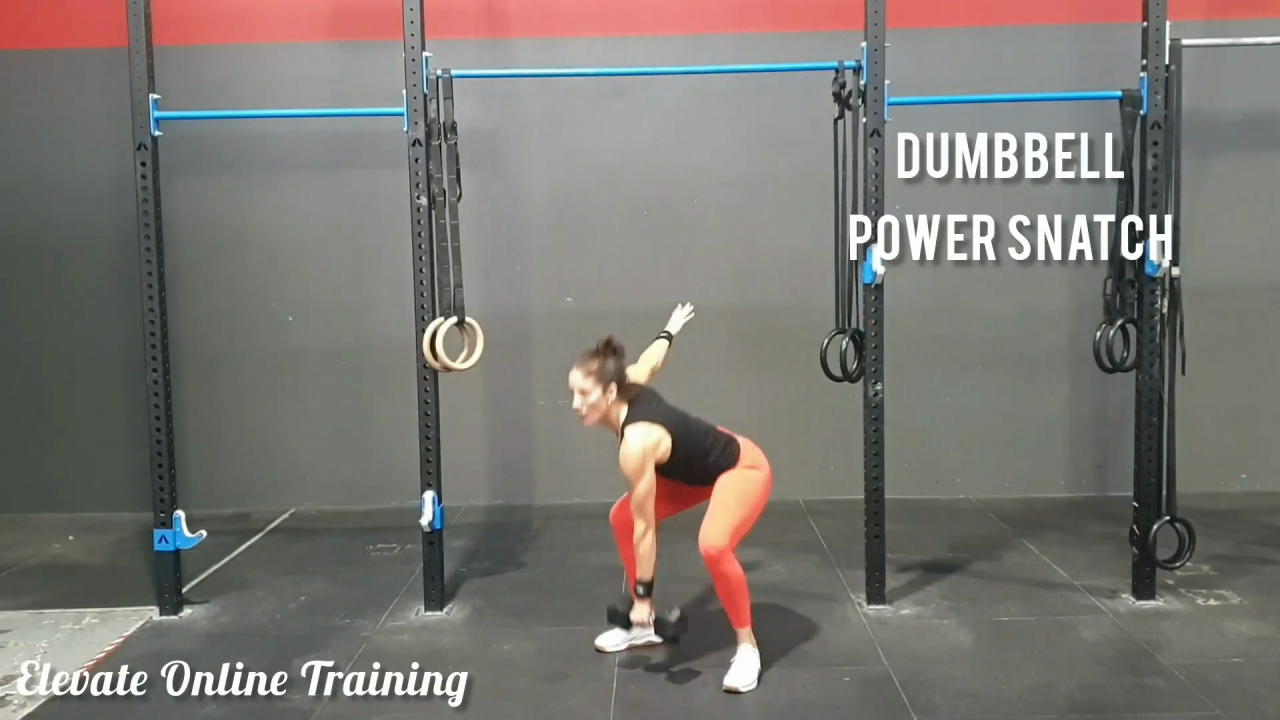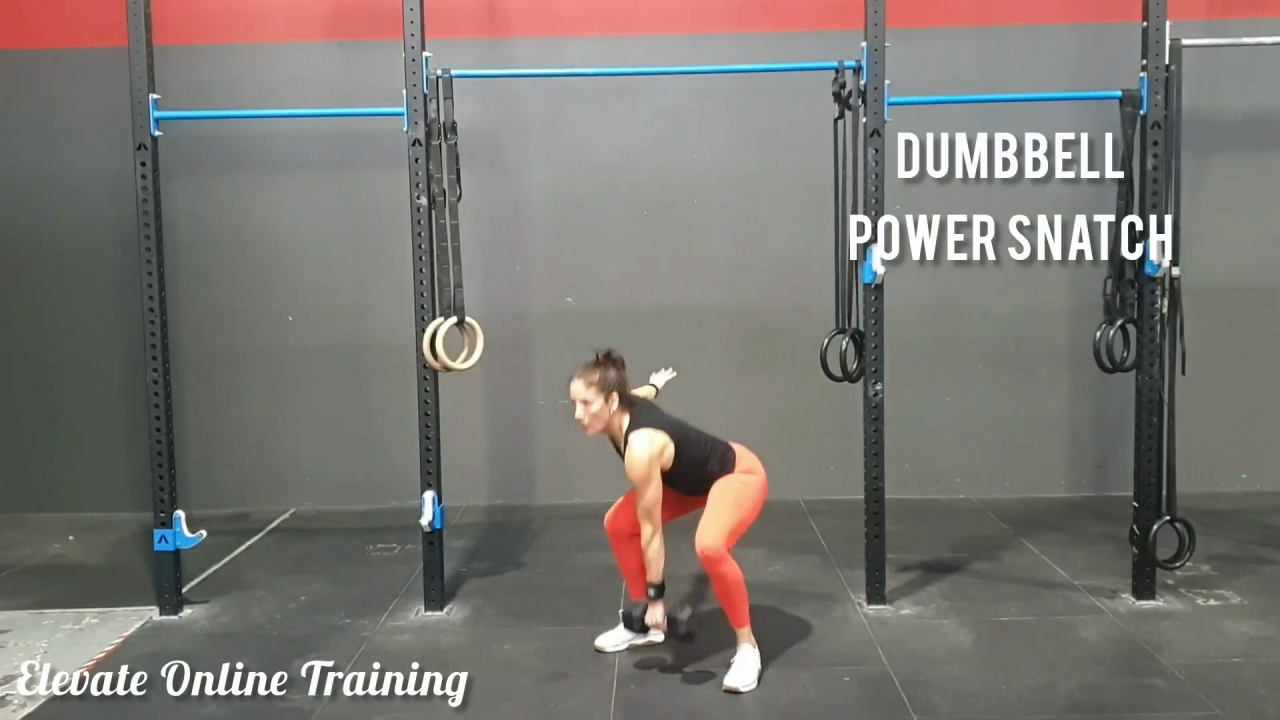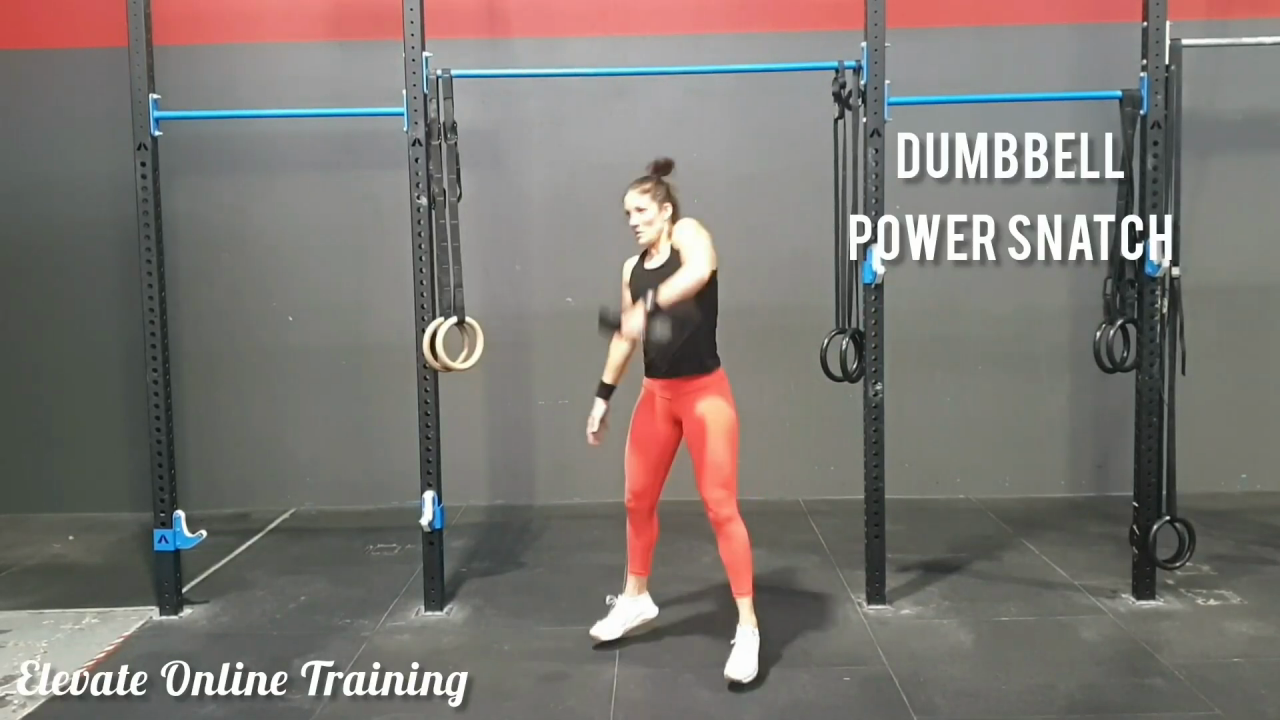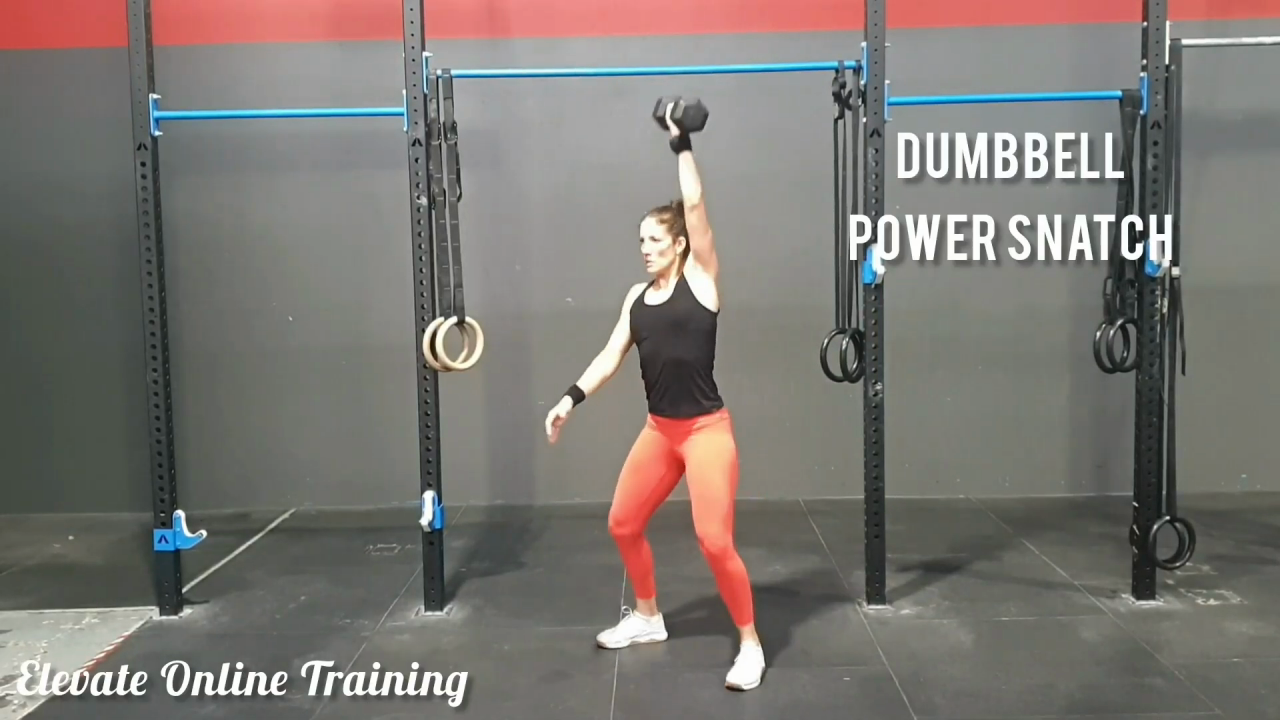
dt=0.4s
person 1, frame 1
left shoulder: (636, 442)
right shoulder: (626, 385)
left elbow: (647, 529)
right elbow: (650, 360)
left wrist: (643, 597)
right wrist: (667, 332)
left hip: (743, 468)
right hip: (701, 469)
left knee: (714, 545)
right knee: (622, 517)
left ankle: (747, 648)
right ankle: (644, 626)
person 1, frame 2
left shoulder: (641, 448)
right shoulder: (624, 410)
left elbow: (652, 532)
right elbow: (642, 392)
left wrist: (657, 598)
right wrist: (655, 384)
left hip: (740, 477)
right hip: (698, 476)
left knee: (710, 547)
right knee: (617, 524)
left ankle: (747, 649)
right ankle: (645, 624)
person 1, frame 3
left shoulder: (690, 234)
right shoulder: (633, 265)
left elbow: (698, 272)
right elbow: (622, 337)
left wrist: (649, 305)
right wrist: (602, 397)
left hip: (704, 393)
right hip: (657, 393)
left knee: (720, 506)
right knee: (638, 499)
left ankle: (747, 628)
right ankle: (636, 597)
person 1, frame 4
left shoulder: (700, 277)
right shoulder: (637, 296)
left elbow: (696, 207)
right elbow: (611, 355)
left wrist: (680, 144)
right wrist: (571, 398)
left hip: (706, 430)
right hip: (658, 431)
left knee: (715, 543)
right knee: (622, 524)
left ankle: (750, 646)
right ankle: (646, 617)
